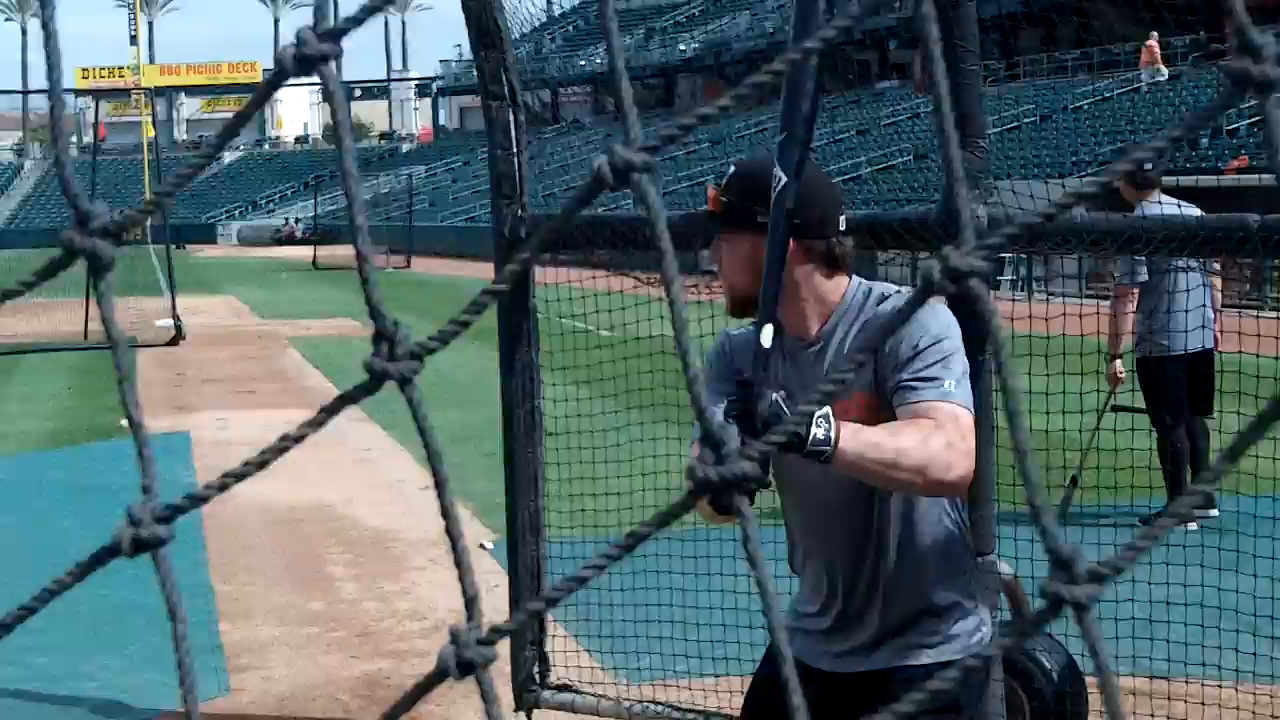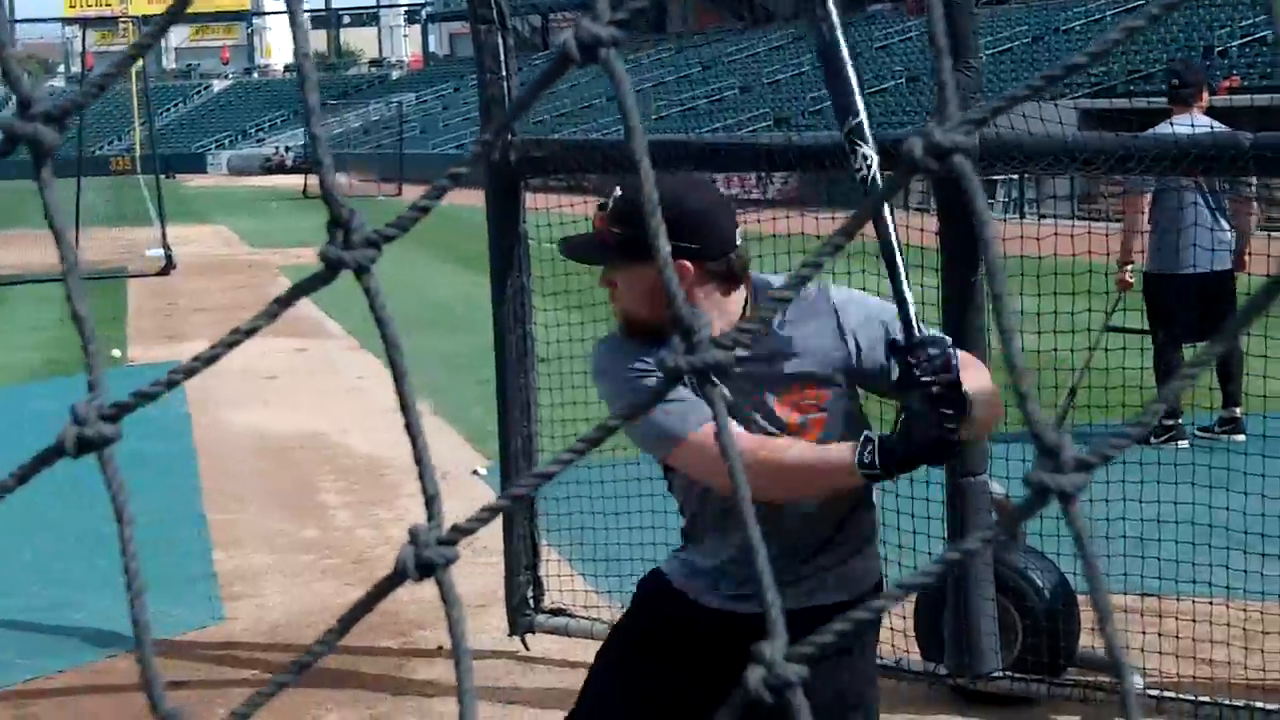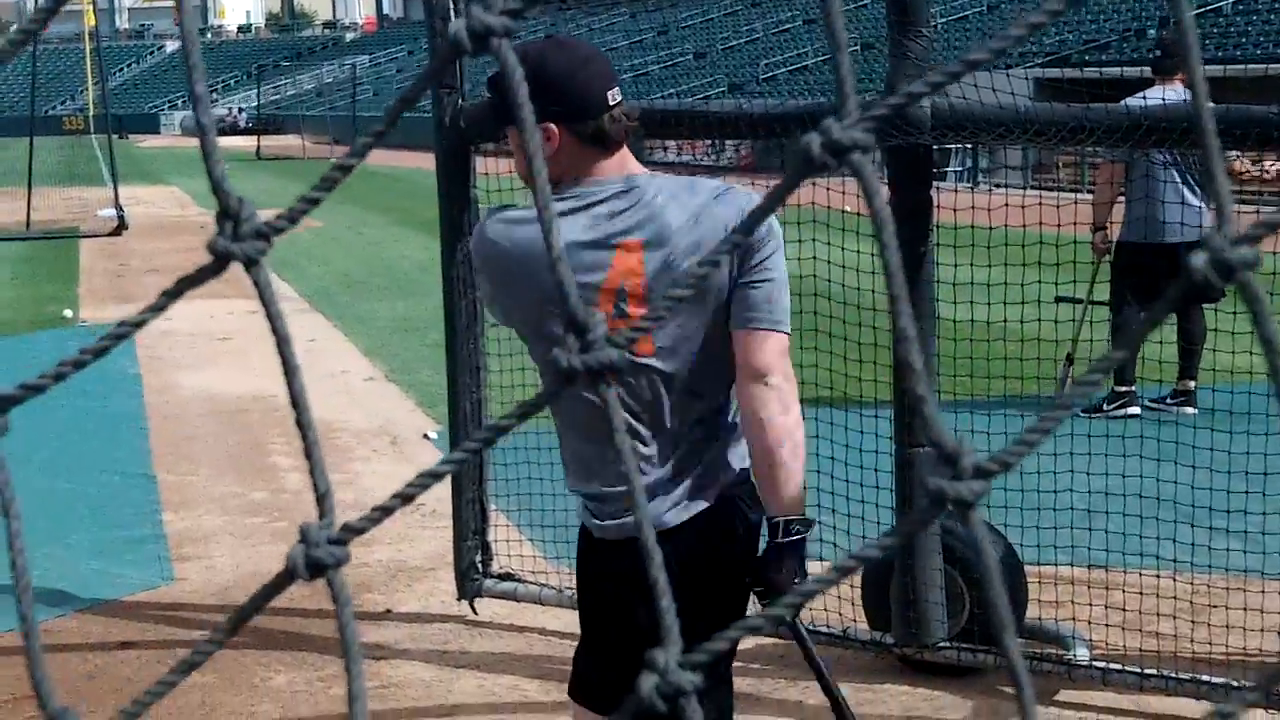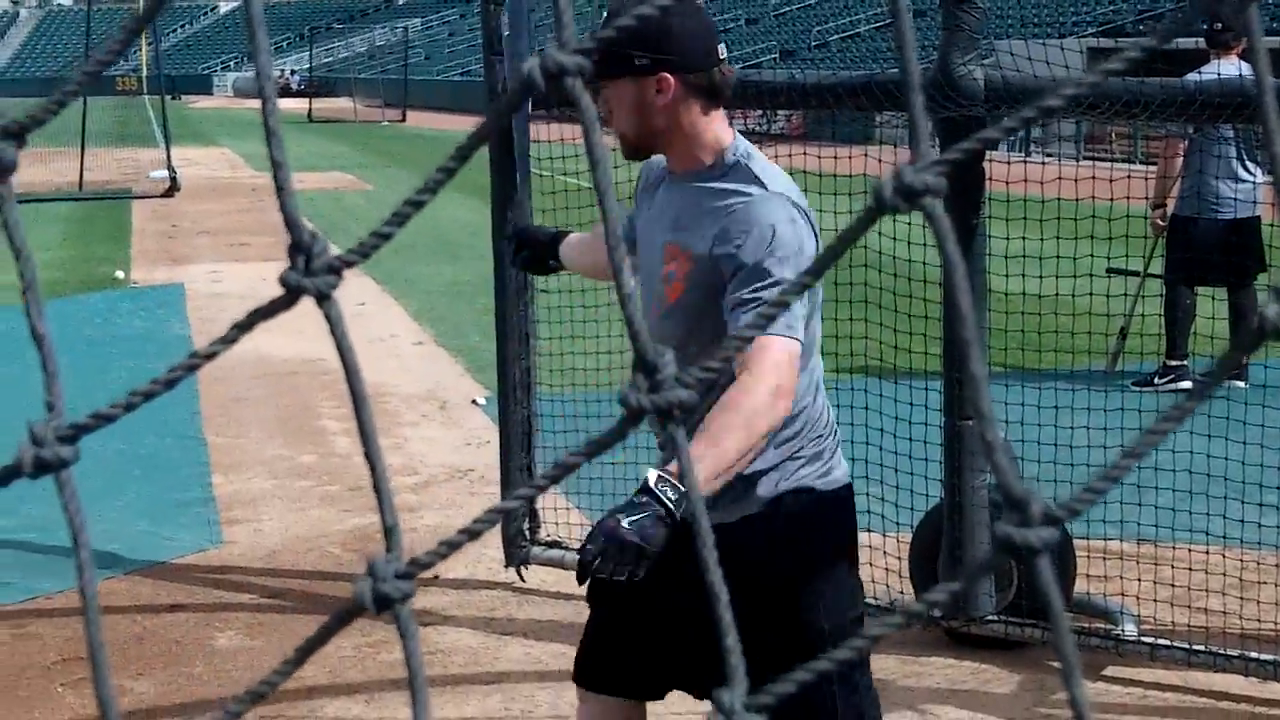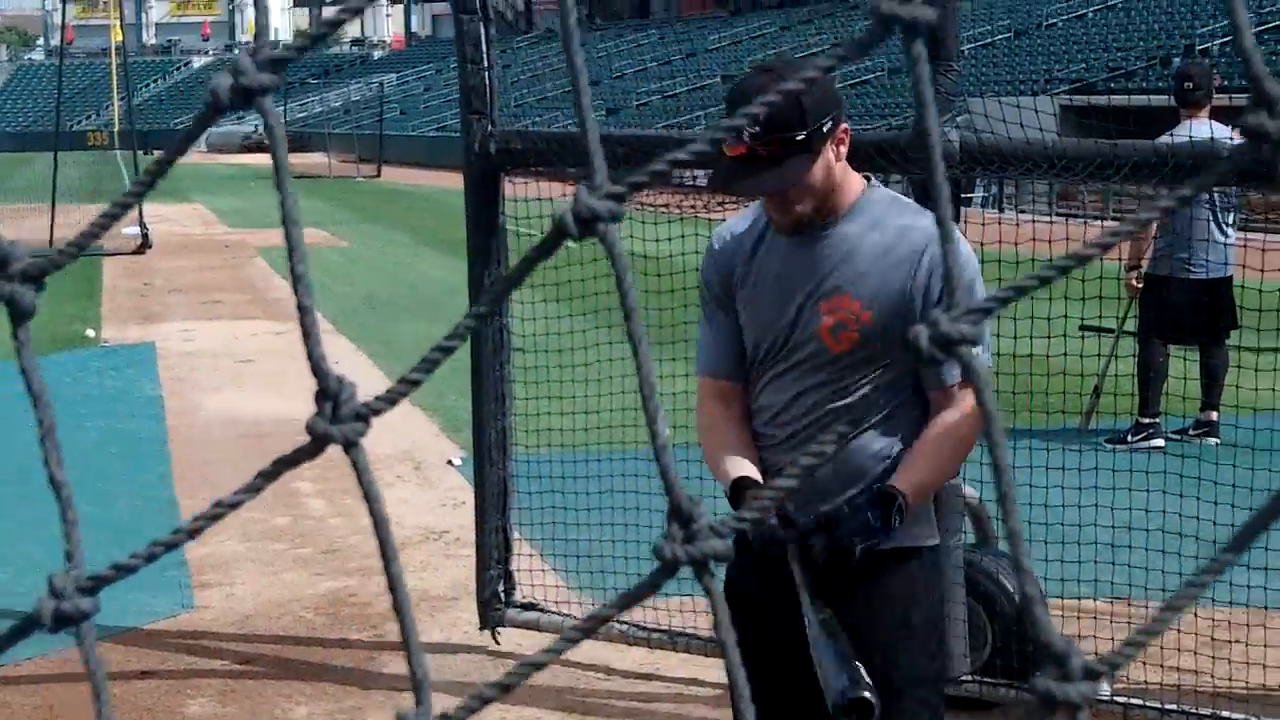
dt=0.7s
person 1, frame 1
left shoulder: (910, 323)
right shoulder: (738, 355)
left elbow: (949, 461)
left wrist: (811, 432)
left hip: (927, 655)
right hip: (814, 644)
person 1, frame 2
left shoulder: (826, 314)
right shoulder: (626, 358)
left elbow: (982, 400)
right elbow: (737, 467)
left wrist: (914, 423)
right wrist: (883, 454)
left hip: (825, 603)
right hip: (694, 596)
person 1, frame 3
left shoulder: (505, 242)
right shoulder: (731, 212)
right elbow: (767, 381)
right wrist: (788, 530)
left hip: (634, 530)
right hip: (726, 513)
person 1, frame 4
left shoulder: (759, 215)
right shoulder: (657, 179)
left elbow: (767, 382)
left wrist: (661, 495)
right wrist: (555, 248)
left hip: (785, 513)
right hip: (689, 497)
person 1, frame 5
left shoulder: (925, 246)
right shoulder: (729, 249)
left elbow: (960, 409)
right elbow: (718, 400)
left wrist: (884, 504)
right wrist: (748, 487)
left hip: (884, 556)
right hip: (765, 549)
person 2, frame 1
right shoulder: (1195, 215)
left elbow: (1126, 296)
right elbow: (1214, 275)
left wrist: (1114, 353)
right wrist: (1215, 324)
left hip: (1161, 343)
right hip: (1202, 338)
left knee: (1168, 423)
right knee: (1196, 418)
right ankle: (1205, 494)
person 2, frame 2
left shoulder: (1154, 139)
left elbow: (1138, 206)
right elbow: (1246, 201)
left wrist: (1125, 261)
right wrist: (1241, 248)
left hip: (1170, 261)
right hip: (1220, 257)
left knee: (1168, 342)
left ankle: (1171, 424)
right ankle: (1232, 417)
person 2, frame 3
left shoulder: (1129, 109)
left elbow: (1110, 174)
right elbow: (1231, 166)
left wrist: (1097, 227)
right wrist: (1255, 168)
left hip: (1141, 230)
right hip: (1192, 228)
left knee: (1126, 308)
right knee: (1189, 308)
left ankle: (1124, 392)
right ankle: (1185, 389)
person 2, frame 4
left shoulder: (1193, 83)
left elbow: (1174, 149)
left wrist: (1158, 203)
left hip: (1199, 205)
right hip: (1246, 203)
left knee: (1180, 282)
right knee: (1243, 283)
left ankle: (1176, 365)
right ankle: (1238, 364)
person 2, frame 5
left shoulder: (1166, 145)
right shoulder: (1234, 141)
left wrist: (1132, 263)
left hip: (1172, 264)
right hip: (1220, 262)
left knee: (1153, 339)
right knee: (1214, 341)
left ankle: (1148, 424)
right ankle: (1209, 420)
